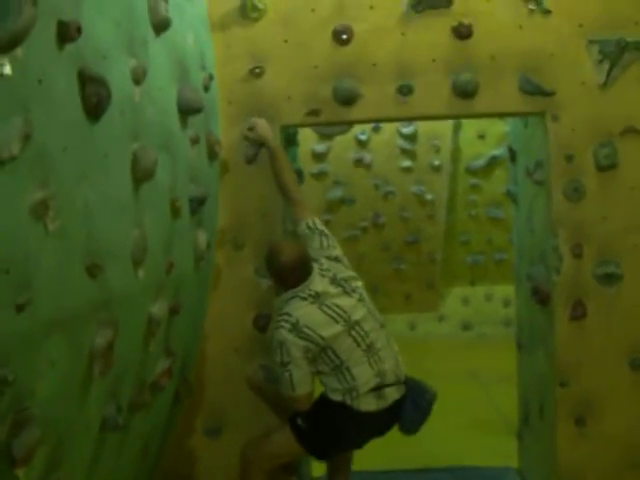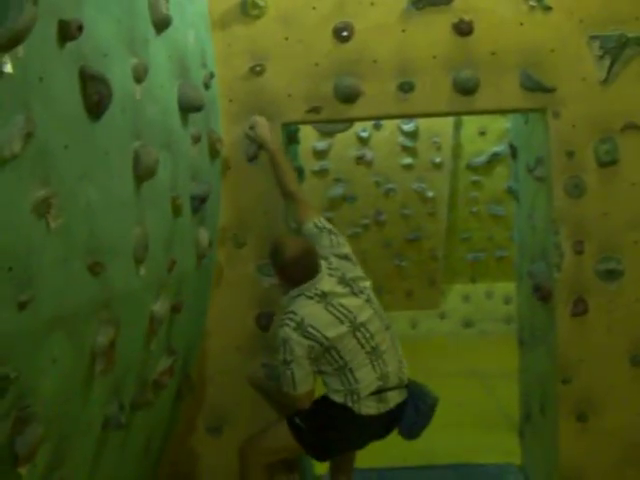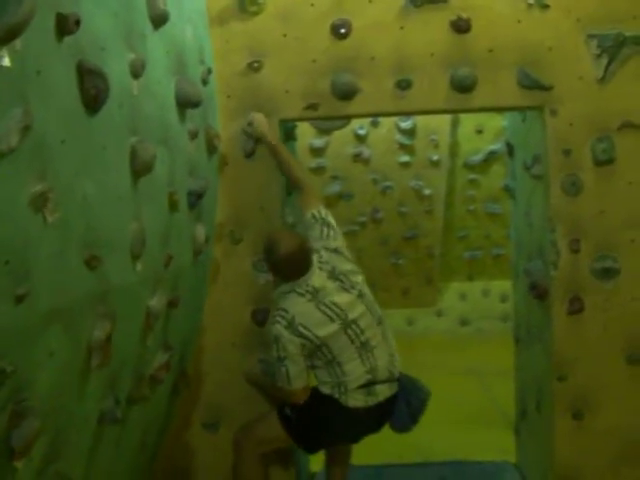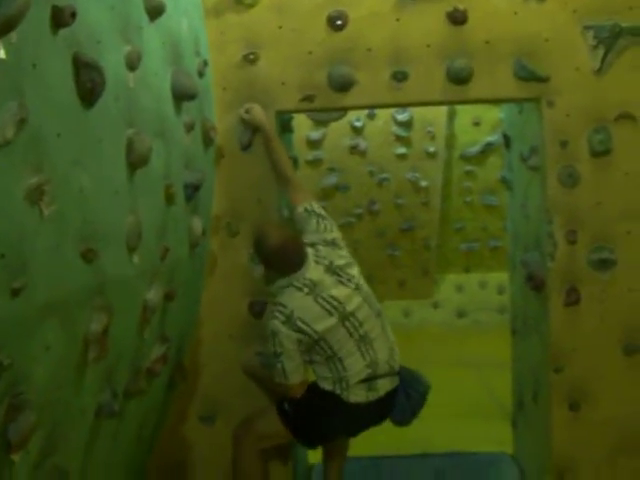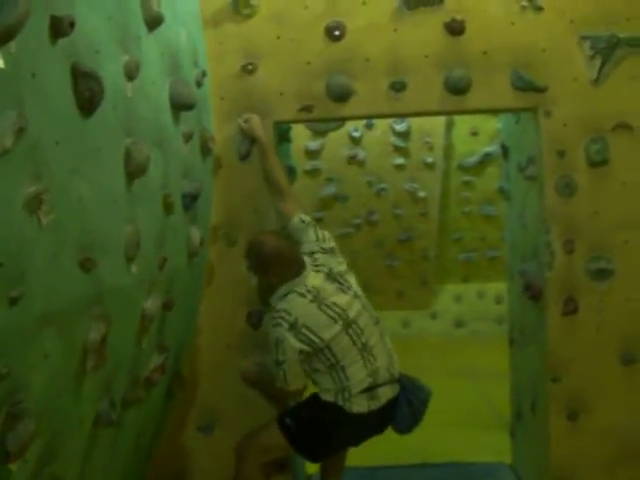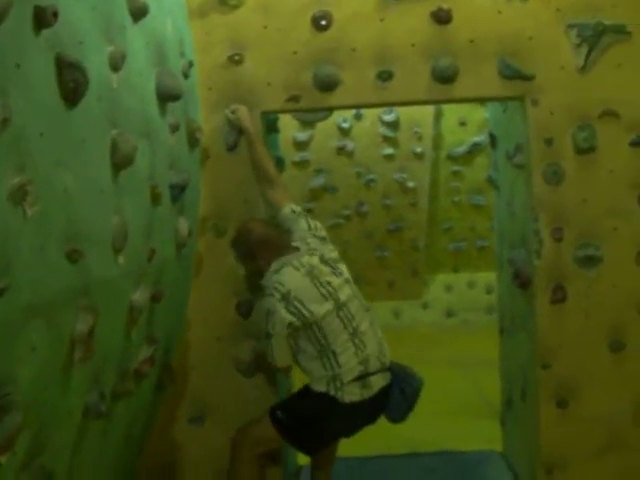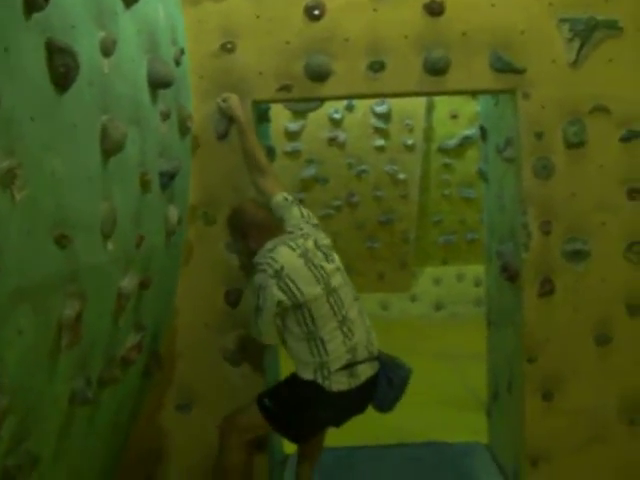
dt=0.2s
person 1, frame 1
left shoulder: (290, 327)
right shoulder: (331, 261)
left elbow: (299, 403)
right elbow: (296, 199)
left wrist: (261, 385)
right wrist: (271, 143)
left hip: (359, 412)
right hip: (393, 398)
person 1, frame 2
left shoulder: (294, 325)
right shoulder: (340, 259)
left elbow: (299, 401)
right elbow: (298, 200)
left wrist: (262, 384)
right wrist: (271, 145)
left hip: (359, 415)
right hip: (395, 402)
person 1, frame 3
left shoulder: (287, 319)
right shoulder: (332, 253)
left elbow: (297, 395)
right elbow: (307, 187)
left wrist: (257, 379)
right wrist: (271, 139)
left hip: (350, 408)
right hip: (387, 397)
left knee: (246, 442)
person 1, frame 4
left shoulder: (284, 315)
right shoulder: (327, 245)
left elbow: (292, 390)
right elbow: (293, 185)
left wrist: (255, 371)
right wrist: (267, 129)
left hip: (351, 401)
right hip: (388, 388)
left knee: (246, 437)
person 1, frame 5
left shoulder: (287, 320)
right shoulder: (323, 255)
left elbow: (290, 391)
right elbow: (285, 198)
left wrist: (255, 378)
right wrist: (263, 140)
left hip: (353, 410)
right hip: (386, 396)
left knee: (250, 450)
person 1, frame 6
left shoulder: (278, 294)
right shoulder: (314, 243)
left elbow: (278, 363)
right elbow: (273, 188)
left wrist: (254, 360)
right wrist: (250, 131)
left hip: (346, 400)
right hip: (378, 385)
left knee: (246, 442)
right knee: (325, 409)
person 1, frame 7
left shoulder: (271, 271)
right shoulder: (307, 230)
left elbow: (263, 338)
right elbow: (264, 177)
left wrist: (242, 344)
right wrist: (242, 120)
left hip: (333, 388)
right hip: (366, 375)
left knee: (234, 428)
right knee: (315, 398)
